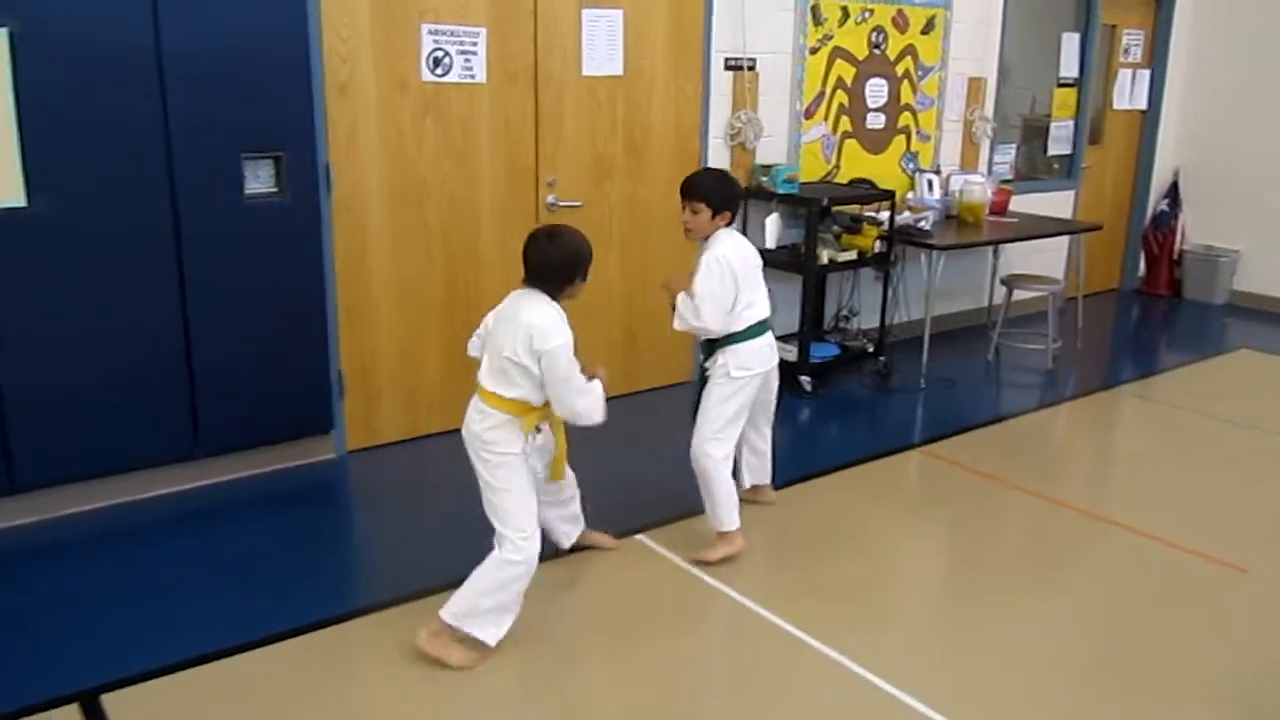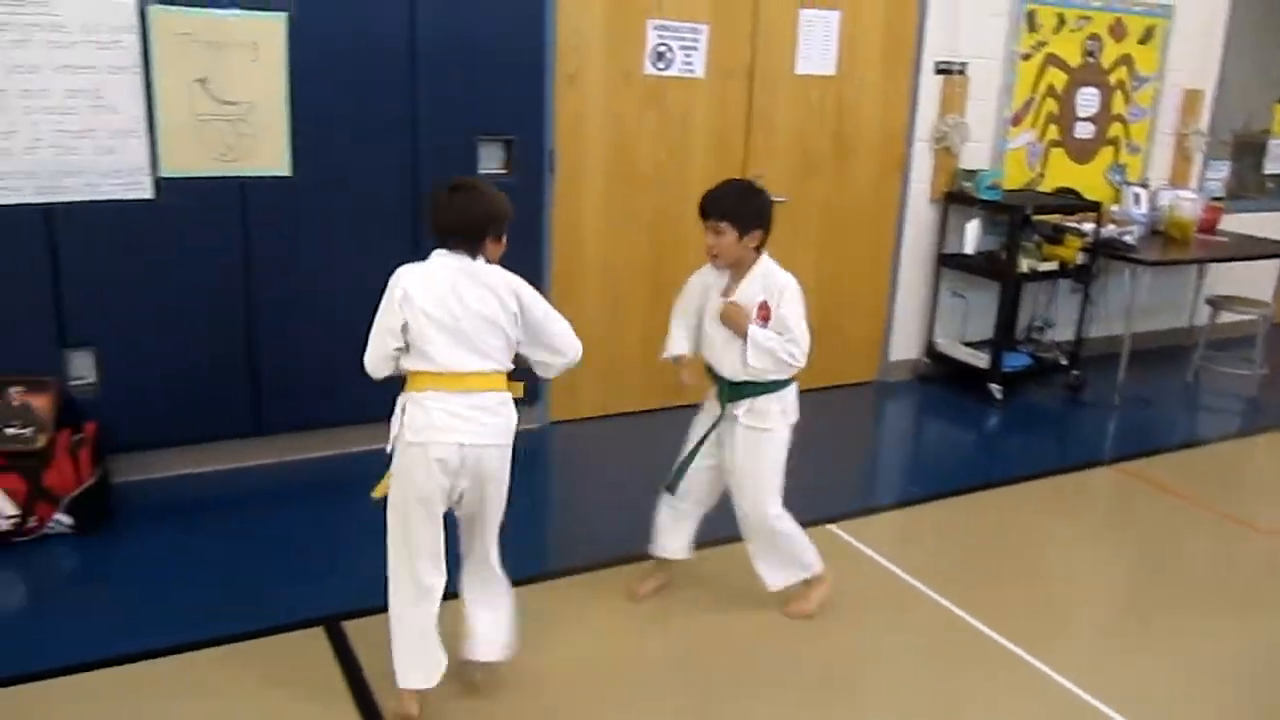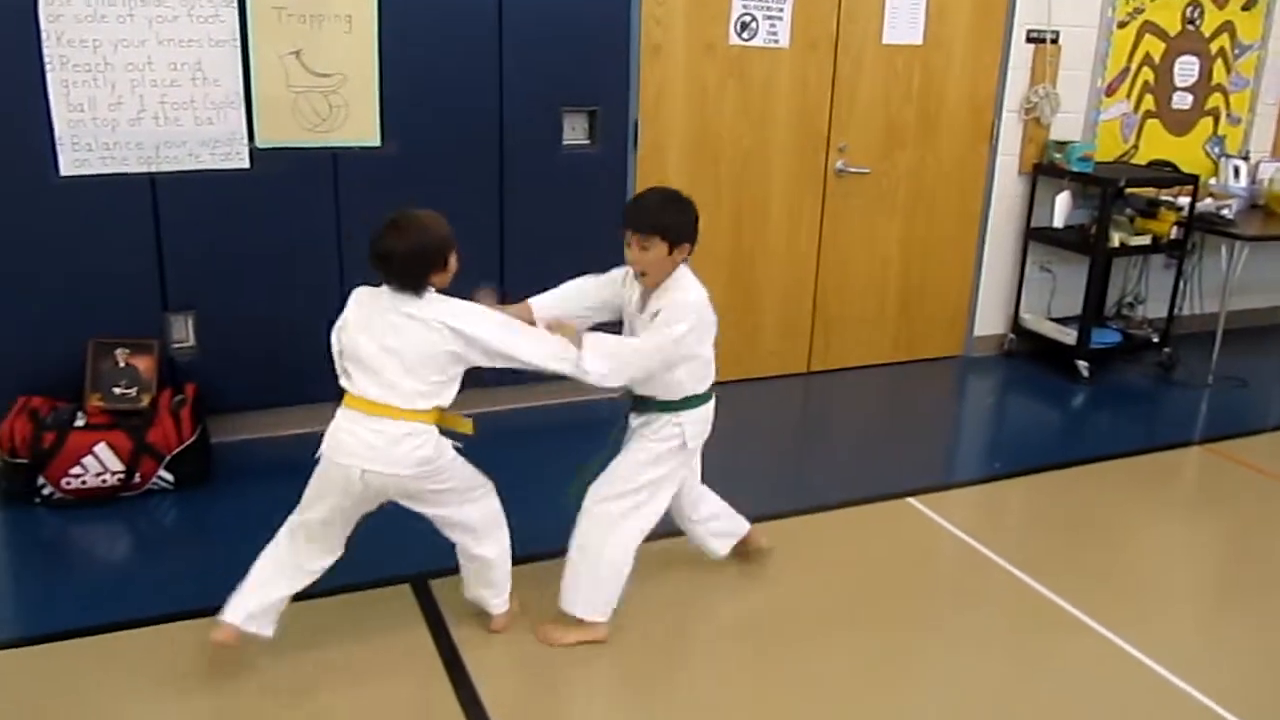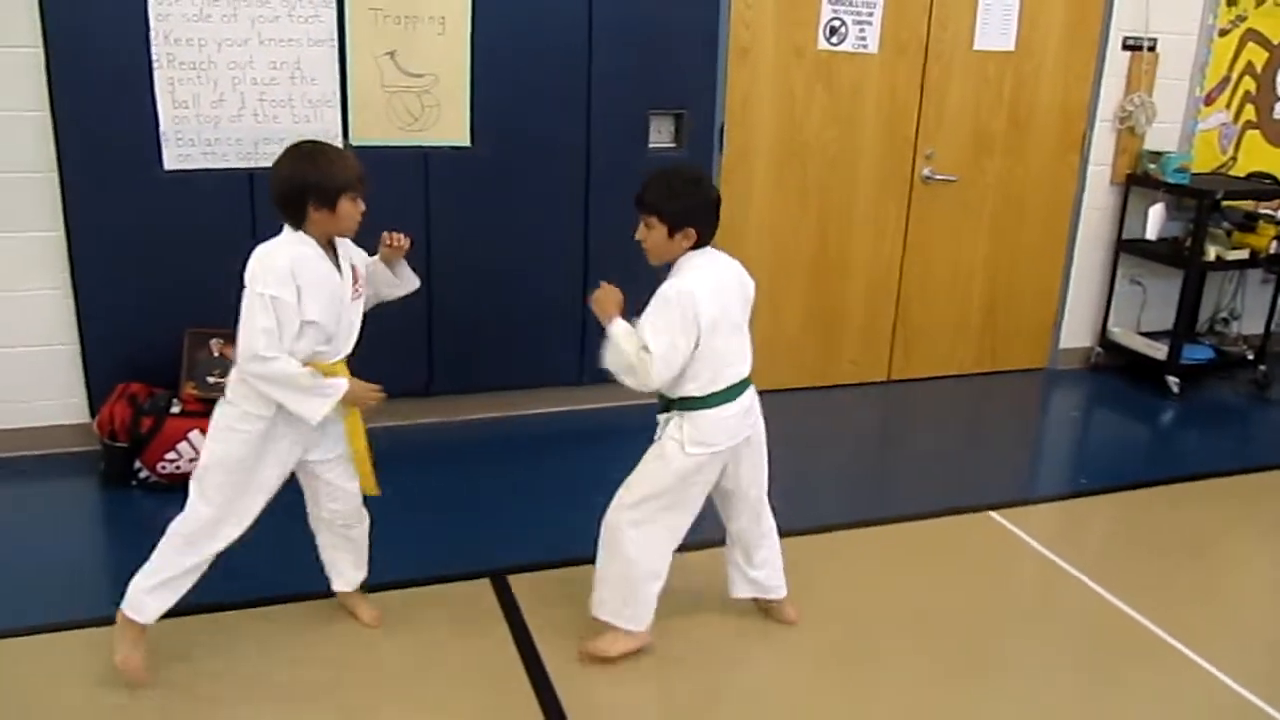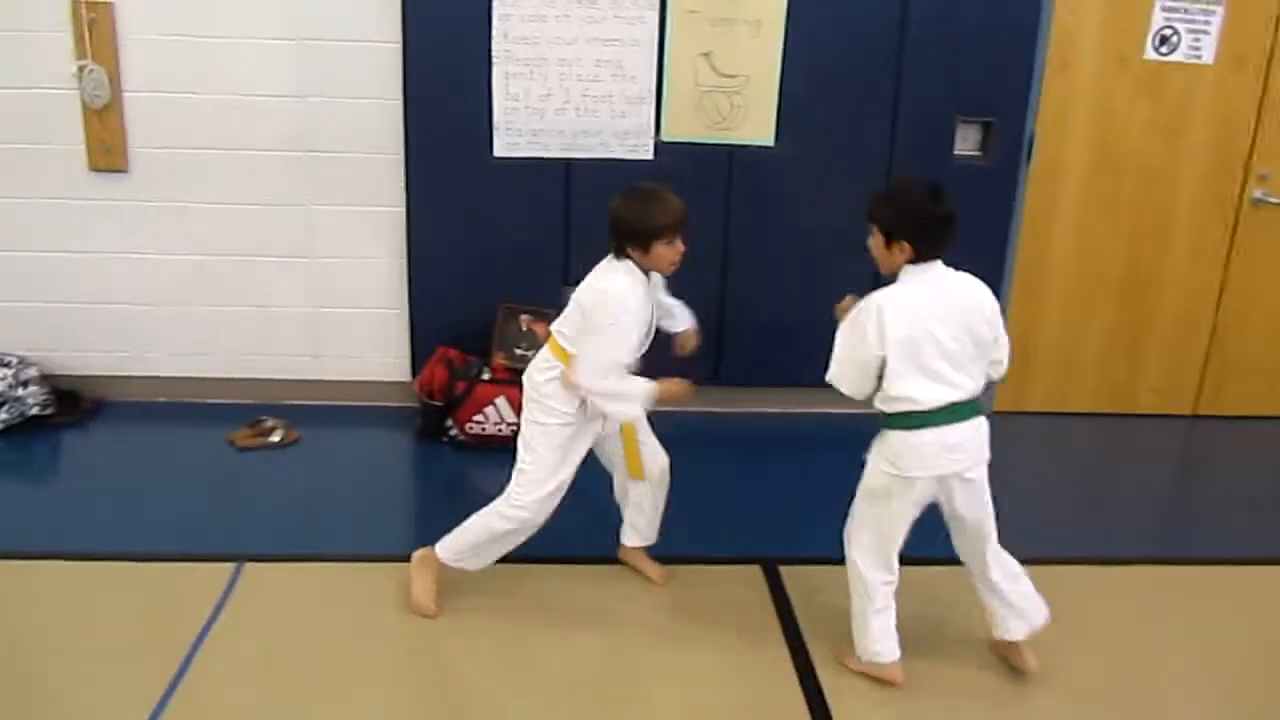
dt=1s
person 1, frame 1
left shoulder: (515, 302)
right shoulder: (552, 331)
left elbow: (477, 347)
right elbow: (578, 409)
right wrist: (594, 385)
left hip: (511, 423)
right hip: (502, 435)
left knee: (556, 480)
right knee: (520, 549)
left ankle: (573, 533)
right ankle: (444, 630)
person 1, frame 2
left shoulder: (408, 281)
right shoulder: (509, 287)
left elbow: (377, 363)
right elbow: (565, 350)
right wrist: (520, 354)
left hip: (428, 426)
right hip: (491, 426)
left knee: (415, 560)
right knee: (480, 549)
right ankle: (486, 650)
person 1, frame 3
left shoulder: (359, 305)
right shoulder: (457, 321)
right elbow: (536, 346)
left hip: (349, 445)
right hip: (413, 453)
left knee: (307, 533)
right knee: (478, 507)
left ankle: (238, 619)
right ankle: (496, 605)
person 1, frame 4
left shoulder: (340, 251)
right shoulder: (275, 263)
left elbow: (364, 292)
right elbow: (259, 359)
left wrist: (388, 262)
right wrist: (337, 392)
left hip: (321, 405)
right hip: (262, 410)
left knee: (343, 505)
right knee: (215, 514)
left ankle: (348, 586)
right ankle: (134, 617)
person 1, frame 5
left shoulder: (642, 273)
right shoulder: (618, 296)
right elbow: (595, 380)
left wrist: (682, 322)
right wrist: (654, 392)
left hip: (595, 385)
right hip: (564, 392)
left knee: (651, 466)
right knee: (530, 501)
left ankle: (634, 546)
right ankle: (431, 560)
person 2, frame 1
left shoulder: (714, 258)
right shoulder: (741, 245)
left elbow: (708, 320)
left wrist: (680, 297)
right wrist: (691, 298)
left hip: (738, 356)
right hip: (761, 345)
left knee: (708, 446)
right knee: (754, 423)
left ankle: (729, 533)
right ankle: (759, 484)
person 2, frame 2
left shoulder: (780, 286)
right shoulder: (707, 278)
left elbow: (792, 357)
right elbow: (683, 322)
left wrist: (747, 329)
right wrist: (684, 361)
left hip: (765, 409)
right hip: (722, 400)
left knee: (758, 507)
right knee: (686, 481)
left ankle: (812, 577)
right ankle: (663, 562)
person 2, frame 3
left shoulder: (688, 304)
right shoulder: (634, 281)
left elbow: (637, 358)
right elbow: (583, 294)
left wrist: (580, 340)
right wrist: (512, 313)
left hip: (676, 421)
right hip: (658, 412)
left knee: (608, 506)
right knee: (676, 488)
left ankle: (589, 617)
right ankle: (741, 536)
person 2, frame 4
left shoulder: (679, 293)
right shoulder: (733, 271)
left elbow: (646, 372)
left wrist: (613, 321)
right wrist: (645, 325)
left hip: (697, 425)
right hip: (741, 408)
left knee: (630, 519)
right knee: (747, 510)
left ankle: (627, 625)
right ankle: (772, 595)
person 2, frame 5
left shoulder: (879, 307)
right shoulder: (977, 293)
left elbow: (852, 383)
right elbow: (996, 365)
left wrist: (848, 326)
left hip: (909, 445)
right hip: (969, 434)
left knee: (868, 545)
right knee: (980, 542)
left ankle: (878, 654)
right ankle: (1016, 638)
